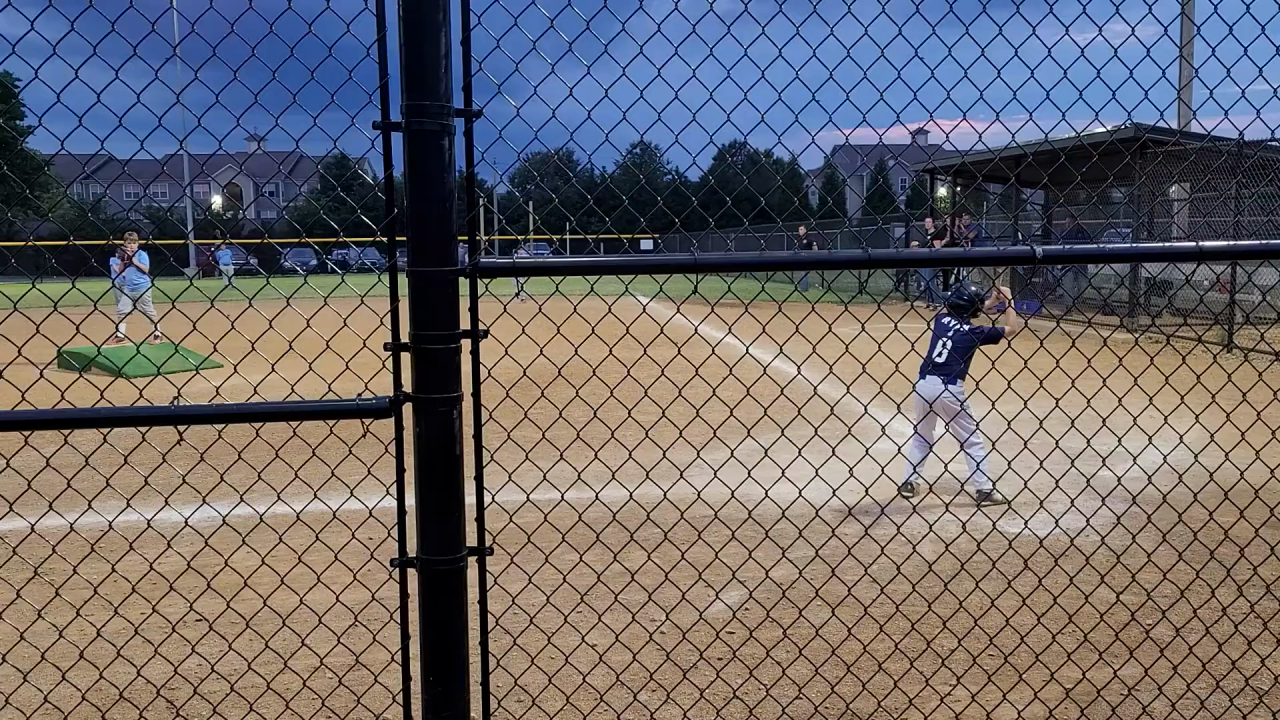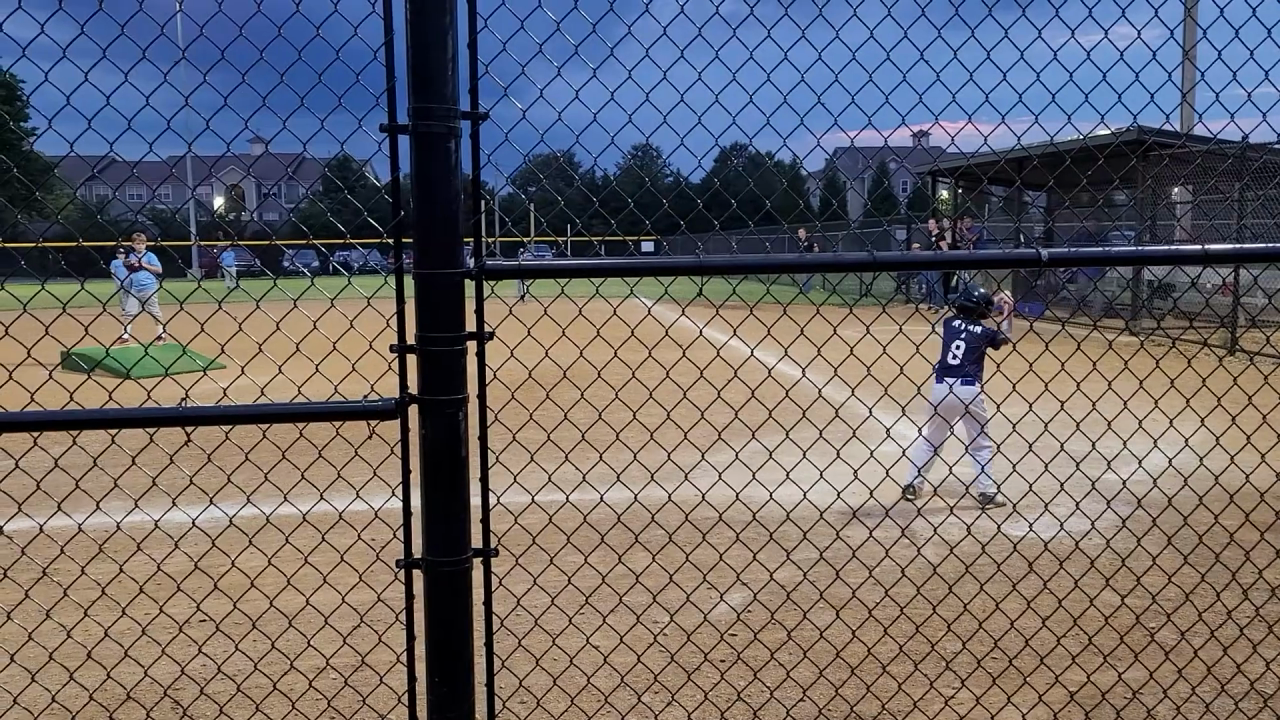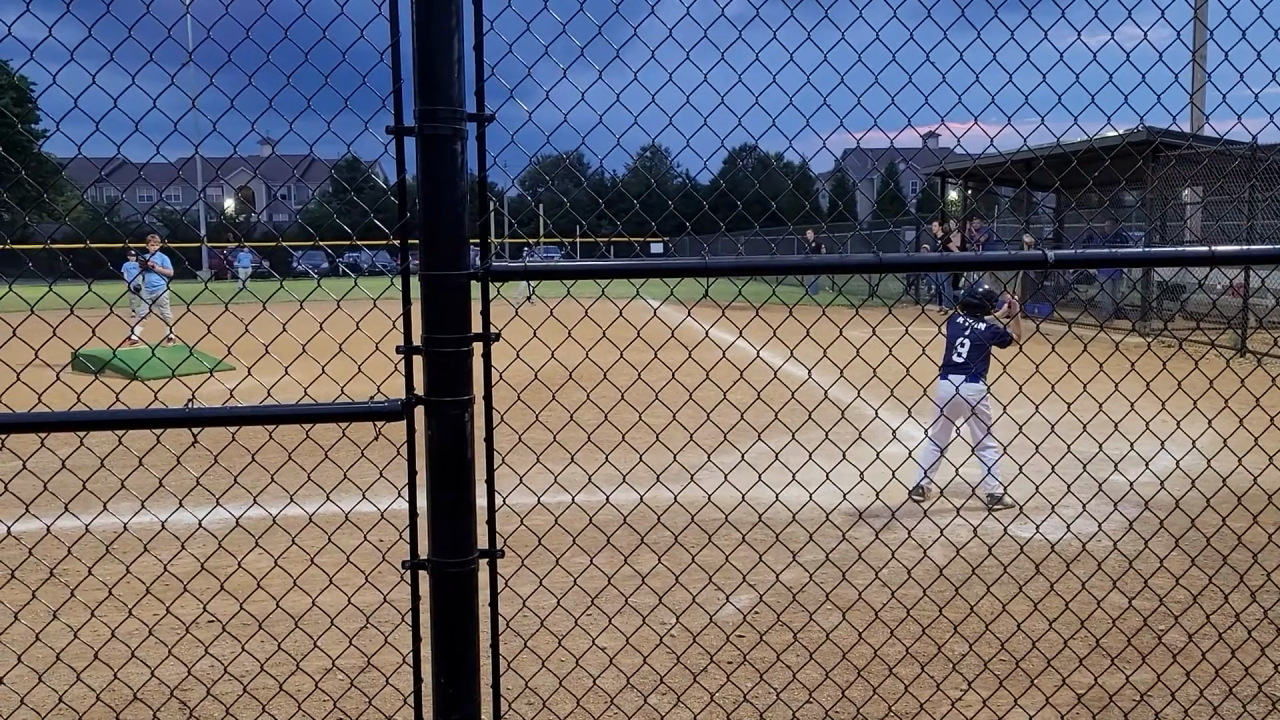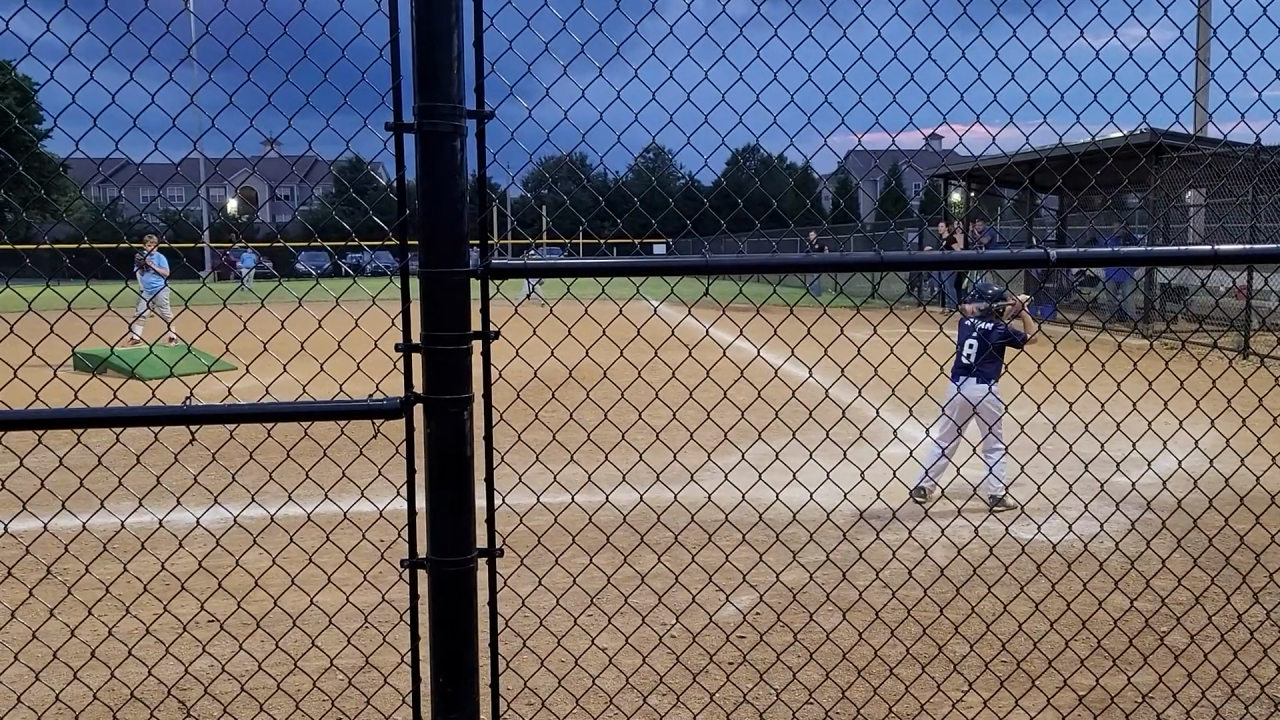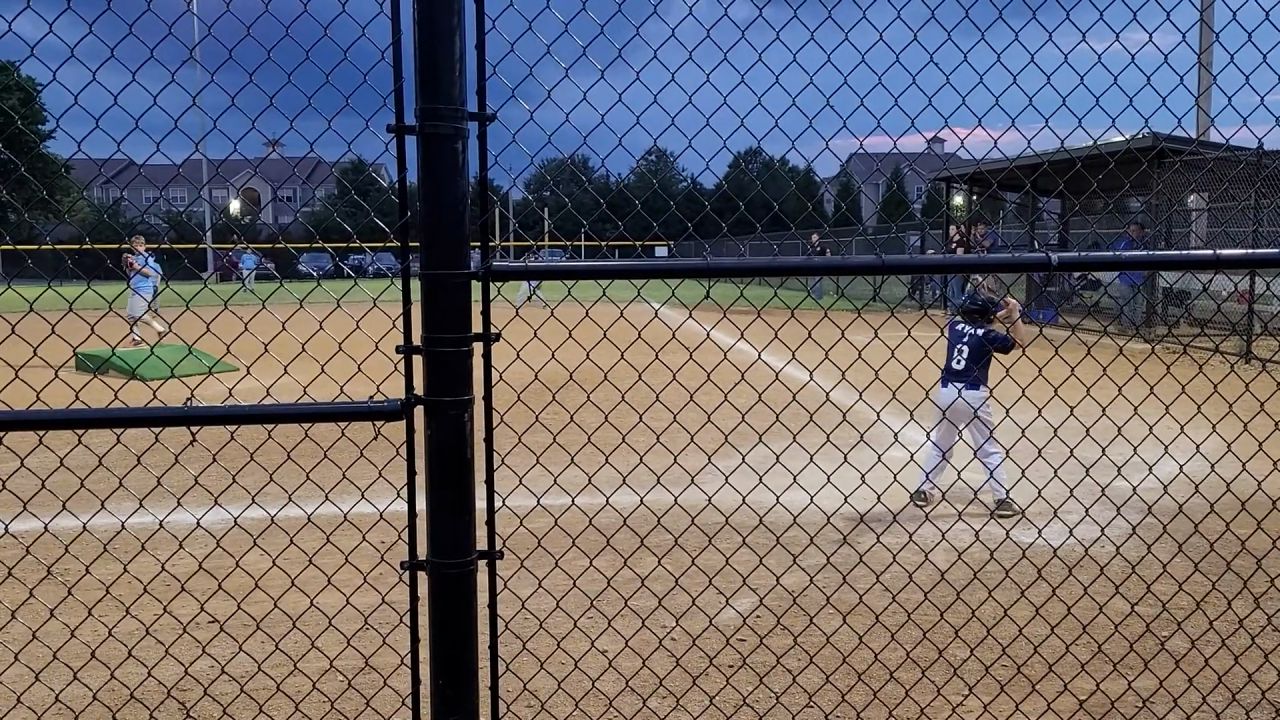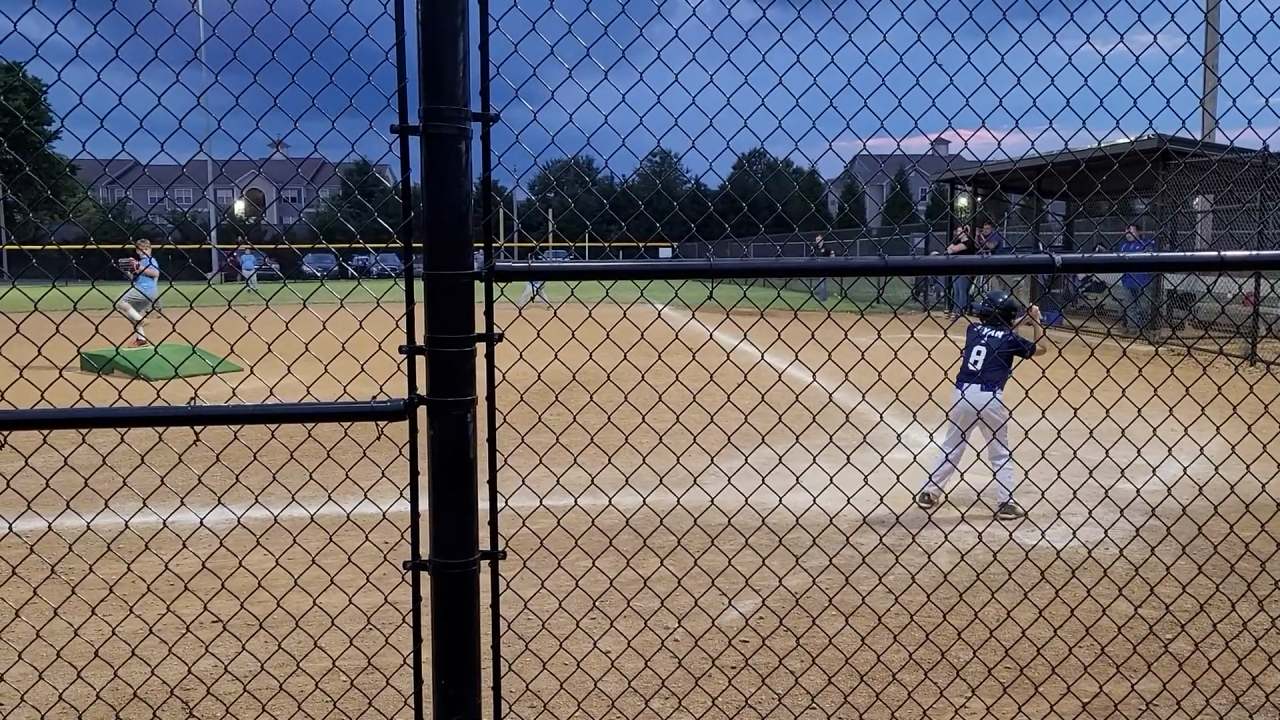
dt=0.7s
person 1, frame 1
left shoulder: (941, 319)
right shoulder: (975, 333)
left elbow: (959, 313)
right elbow: (1013, 328)
left wrist: (990, 300)
right wrist: (1008, 300)
left hip: (924, 384)
right hip: (950, 388)
left knee: (921, 436)
right knee: (972, 440)
left ankle: (908, 483)
right ankle: (984, 490)
person 1, frame 2
left shoulder: (949, 323)
right shoulder: (985, 333)
left elbow: (963, 314)
right elbow: (1006, 338)
left wrist: (995, 302)
right wrist: (1007, 311)
left hip: (941, 387)
right hip: (968, 389)
left knee: (929, 438)
right knee: (981, 443)
left ankle: (912, 485)
right ankle: (987, 493)
person 1, frame 3
left shoulder: (954, 320)
right shoulder: (990, 329)
right elbow: (1016, 338)
left wrist: (1003, 312)
right wrist: (1015, 311)
left hip: (946, 384)
right hip: (973, 387)
left knee: (936, 439)
right knee: (986, 443)
left ankle: (921, 486)
right ankle: (994, 494)
person 1, frame 4
left shoulder: (965, 322)
right shoulder: (1000, 330)
right elbow: (1032, 336)
left wrist: (1012, 309)
right wrist: (1022, 310)
left hip: (957, 386)
right hip: (983, 389)
left knee: (943, 440)
right knee: (994, 445)
left ankle: (923, 487)
right ankle: (997, 495)
person 1, frame 5
left shoulder: (954, 326)
right shoulder: (988, 335)
right elbow: (1021, 342)
left wrist: (1002, 315)
right wrist: (1015, 314)
left hip: (947, 392)
right hip: (974, 394)
left knee: (940, 445)
right knee: (990, 449)
left ankle: (923, 491)
right ankle: (1002, 500)
person 1, frame 6
left shoulder: (973, 329)
right shoulder: (1009, 339)
right elbow: (1041, 349)
left wrist: (1023, 320)
right wrist: (1035, 320)
left hip: (962, 393)
right hip: (988, 397)
left knee: (951, 447)
right knee: (1000, 453)
left ankle: (929, 493)
right ankle: (1007, 503)
